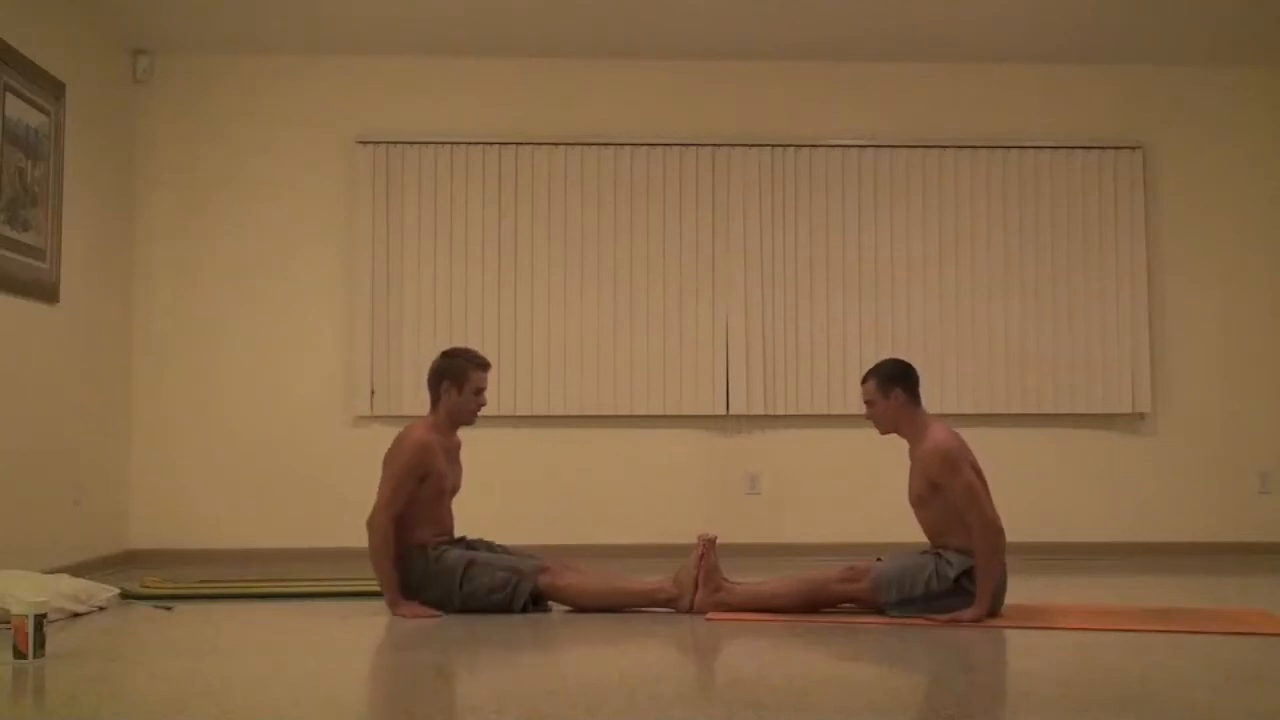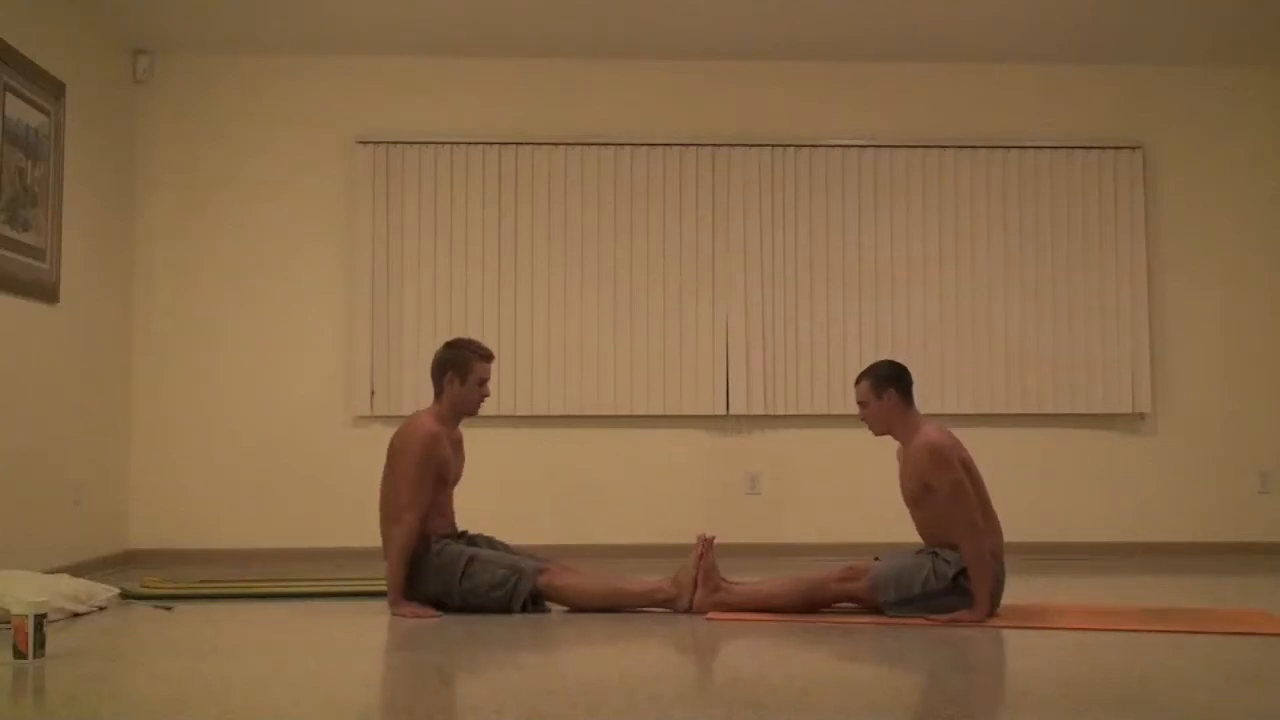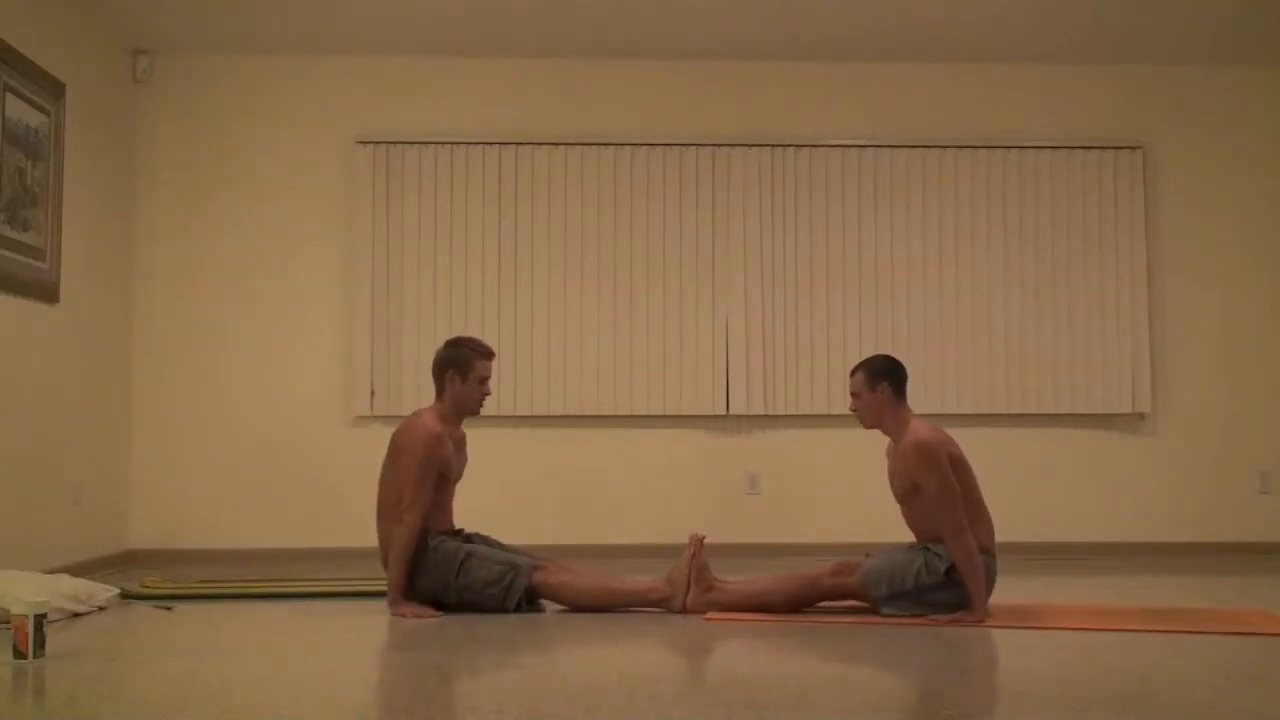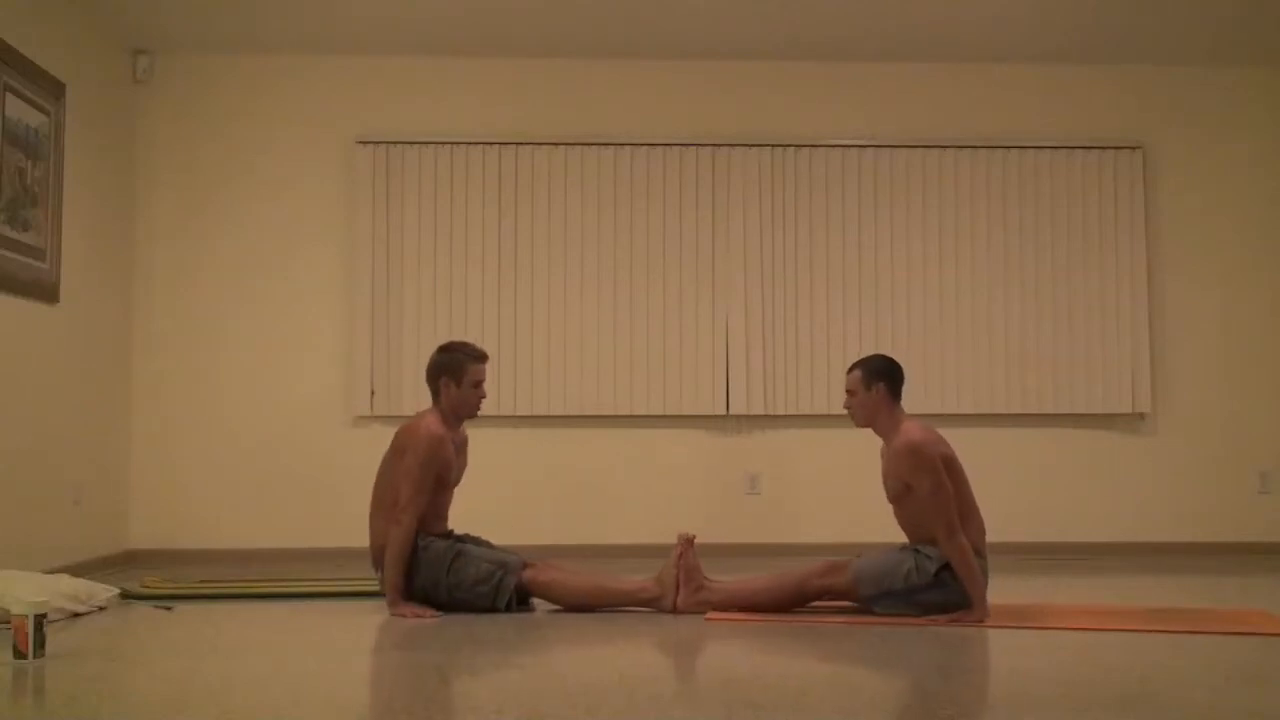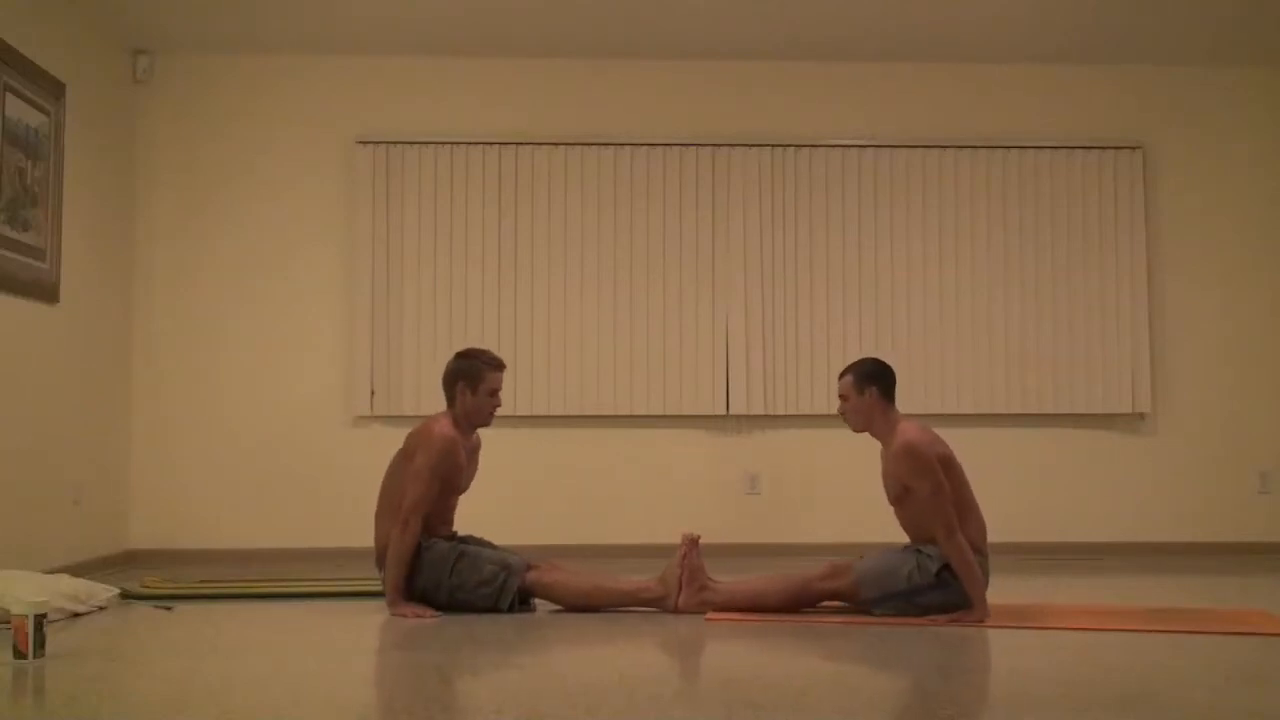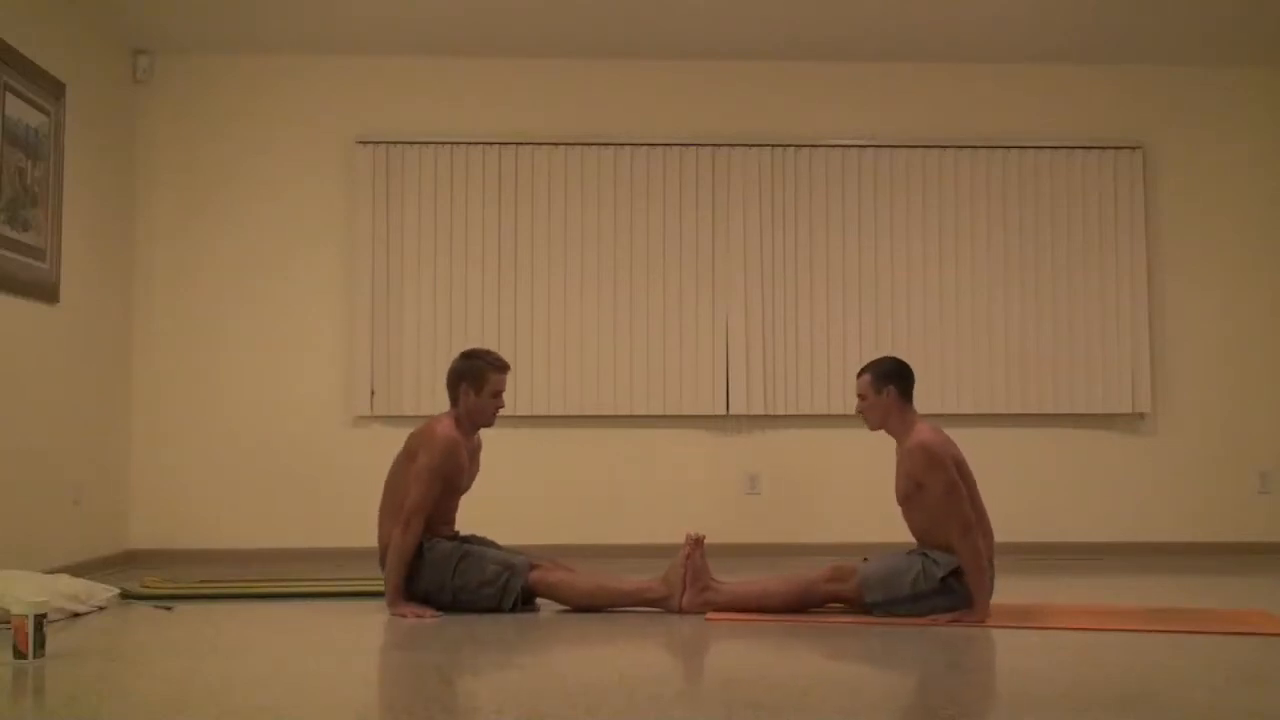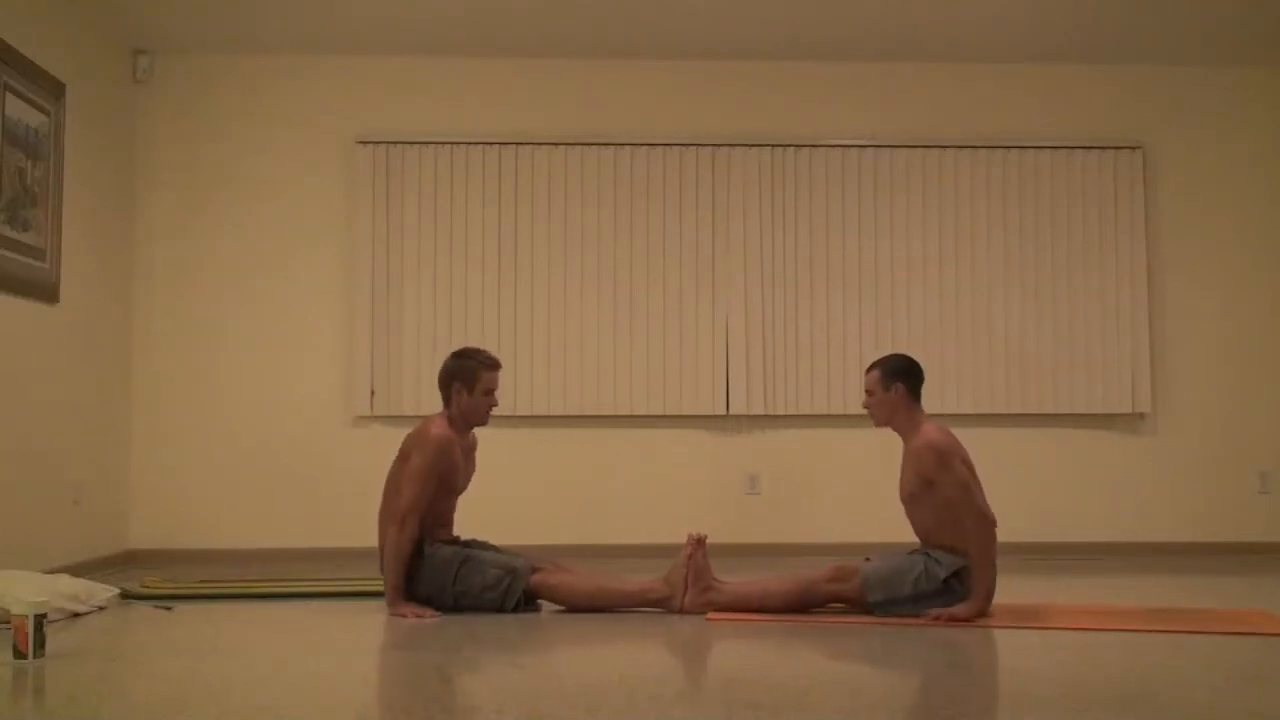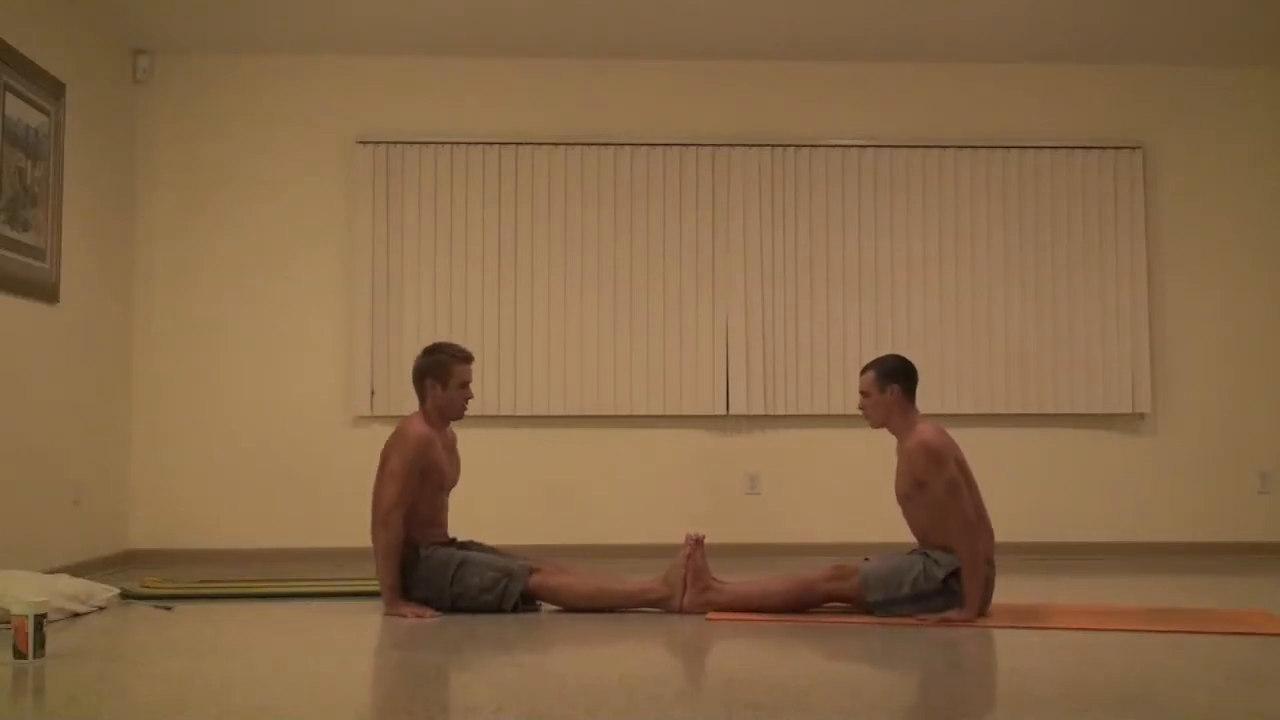
dt=0.3s
person 1, frame 1
left shoulder: (450, 442)
right shoulder: (418, 444)
right elbow: (379, 521)
right wrist: (396, 600)
left hip: (446, 551)
right hip: (421, 567)
left knee: (553, 568)
right knee: (545, 578)
left ankle: (668, 590)
right ankle: (670, 593)
person 1, frame 2
left shoulder: (451, 434)
right shoulder: (426, 434)
right elbow: (406, 518)
right wrist: (398, 598)
left hip: (448, 546)
right hip: (425, 561)
left knee: (550, 568)
right knee: (543, 578)
left ankle: (666, 591)
right ankle: (670, 594)
person 1, frame 3
left shoulder: (454, 434)
right shoulder: (427, 433)
right elbow: (409, 517)
right wrist: (397, 598)
left hip: (445, 544)
right hip: (422, 558)
left knee: (545, 567)
right knee: (539, 576)
left ankle: (660, 590)
right ankle: (664, 593)
person 1, frame 4
left shoulder: (457, 436)
right shoulder: (429, 435)
right elbow: (404, 517)
right wrist: (396, 599)
left hip: (435, 548)
right hip: (414, 560)
left knee: (536, 568)
right knee: (529, 574)
left ankle: (652, 590)
right ankle: (655, 593)
person 1, frame 5
left shoulder: (470, 441)
right shoulder: (441, 438)
right elbow: (409, 520)
right wrist: (395, 598)
left hip: (438, 549)
right hip: (416, 561)
left knee: (542, 568)
right knee: (532, 576)
left ankle: (653, 590)
right ankle: (657, 593)
person 1, frame 6
left shoulder: (471, 442)
right shoulder: (443, 439)
right elbow: (409, 519)
right wrist: (395, 598)
left hip: (439, 550)
right hip: (418, 562)
left knee: (546, 567)
right knee: (535, 575)
left ankle: (658, 591)
right ankle: (662, 593)
person 1, frame 7
left shoulder: (467, 441)
right shoulder: (436, 439)
right elbow: (404, 520)
right wrist: (395, 598)
left hip: (439, 553)
right hip: (419, 565)
left knee: (546, 568)
right knee: (536, 578)
left ankle: (660, 591)
right ankle: (663, 593)
person 1, frame 8
left shoulder: (445, 436)
right shoulder: (416, 437)
right elbow: (387, 517)
right wrist: (392, 599)
left hip: (439, 554)
right hip: (416, 566)
left knee: (542, 568)
right knee: (533, 578)
left ankle: (658, 591)
right ankle: (661, 593)
person 2, frame 1
left shoulder: (937, 448)
right shoulder: (922, 446)
left elbow: (988, 527)
left wrist: (981, 605)
left hip: (966, 575)
right hip: (951, 566)
left knee: (847, 582)
right knee: (850, 576)
left ankle: (724, 596)
right ankle: (728, 592)
person 2, frame 2
left shoulder: (929, 447)
right shoulder: (910, 450)
left elbow: (972, 529)
left wrist: (981, 607)
left hip: (963, 575)
right hip: (948, 565)
left knee: (845, 582)
right knee: (846, 577)
left ankle: (724, 597)
right ankle: (728, 592)
person 2, frame 3
left shoulder: (919, 444)
right shoulder: (897, 447)
left elbow: (956, 530)
left wrist: (978, 607)
left hip: (956, 571)
right hip: (942, 562)
left knee: (837, 577)
right knee: (838, 573)
left ankle: (716, 596)
right ankle: (721, 593)
person 2, frame 4
left shoulder: (910, 446)
right shoulder: (894, 446)
left elbow: (949, 531)
left wrist: (978, 606)
left hip: (947, 572)
right hip: (934, 563)
left knee: (826, 577)
right knee: (827, 574)
left ankle: (705, 596)
right ankle: (709, 592)
person 2, frame 5
left shoulder: (907, 446)
right shoulder: (895, 443)
left elbow: (948, 531)
left wrist: (978, 606)
left hip: (949, 572)
right hip: (937, 563)
left knee: (830, 580)
right knee: (831, 577)
left ankle: (708, 595)
right ankle: (712, 591)
person 2, frame 6
left shoulder: (921, 446)
right shoulder: (911, 443)
left elbow: (964, 527)
left wrist: (979, 606)
left hip: (953, 576)
right hip: (939, 566)
left knee: (834, 581)
right knee: (835, 576)
left ankle: (711, 596)
right ankle: (716, 592)
person 2, frame 7
left shoulder: (929, 446)
right shoulder: (918, 443)
left elbow: (983, 521)
left wrist: (976, 600)
left hip: (955, 576)
right hip: (942, 566)
left knee: (835, 581)
right knee: (838, 576)
left ankle: (712, 596)
right ankle: (717, 592)
person 2, frame 8
left shoulder: (923, 445)
right shoulder: (911, 444)
left elbow: (966, 525)
left wrist: (970, 607)
left hip: (953, 577)
right hip: (941, 566)
left knee: (835, 581)
right knee: (836, 577)
left ankle: (712, 597)
right ankle: (717, 592)
